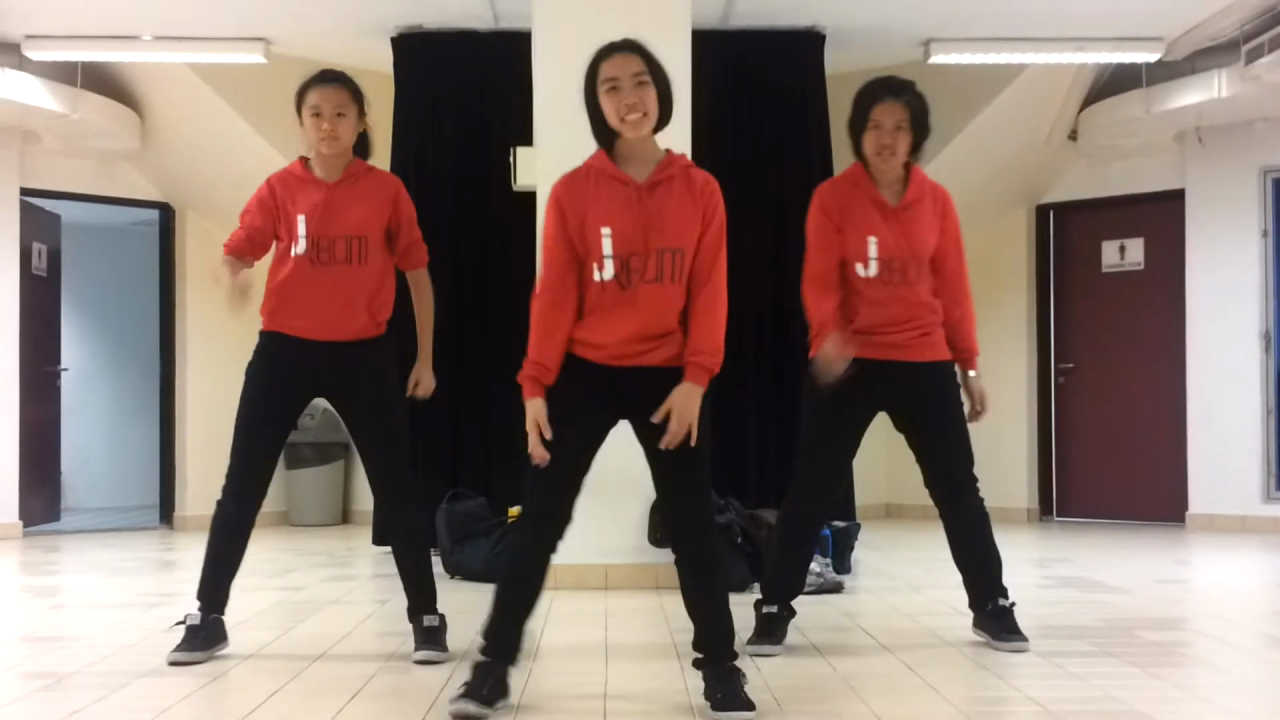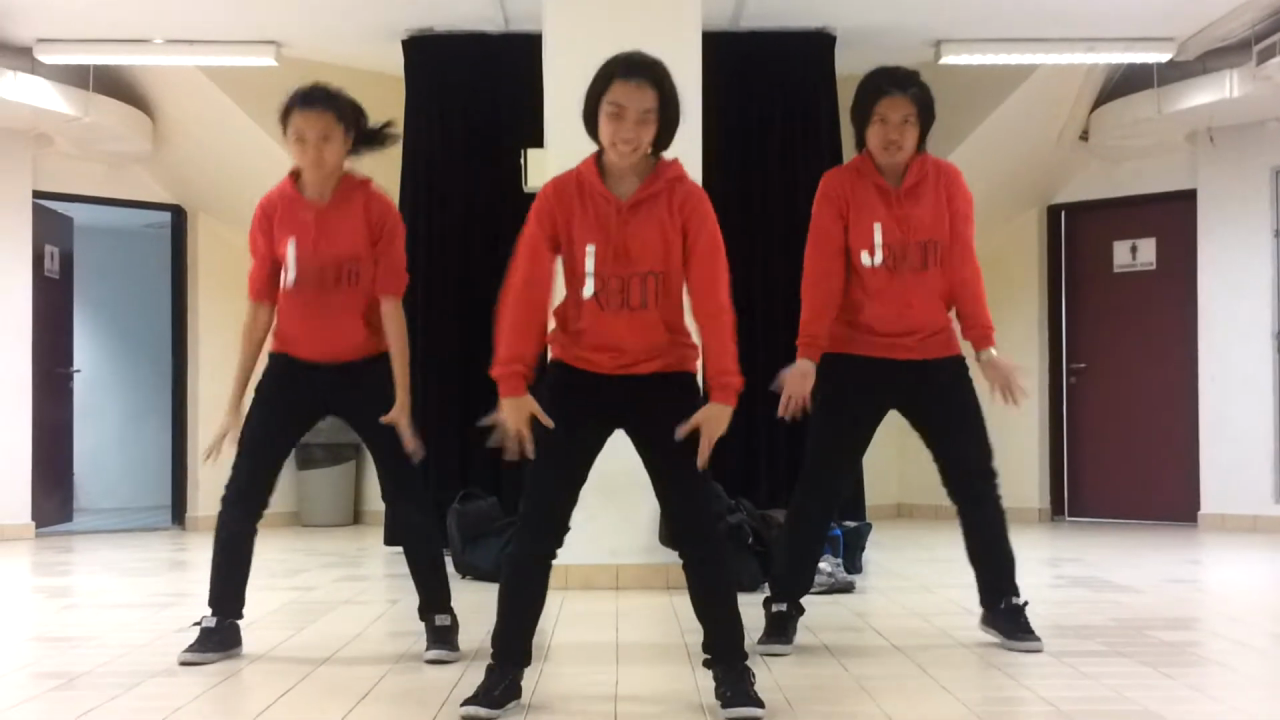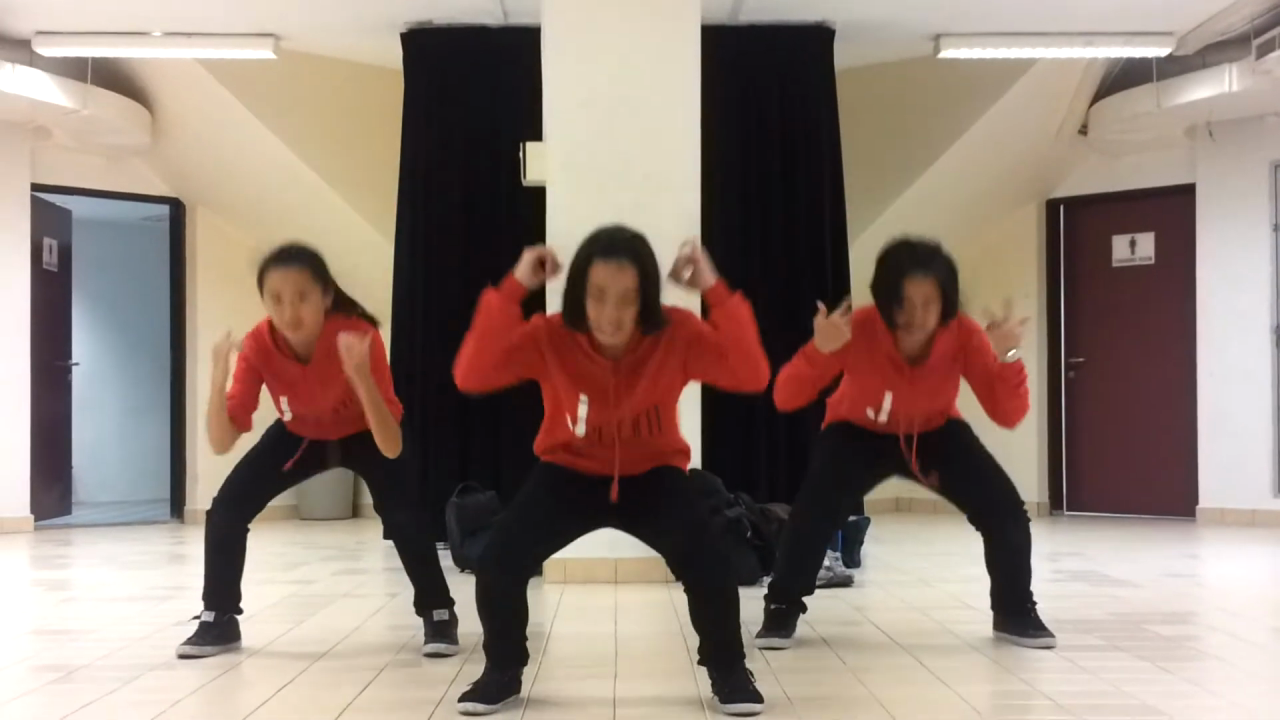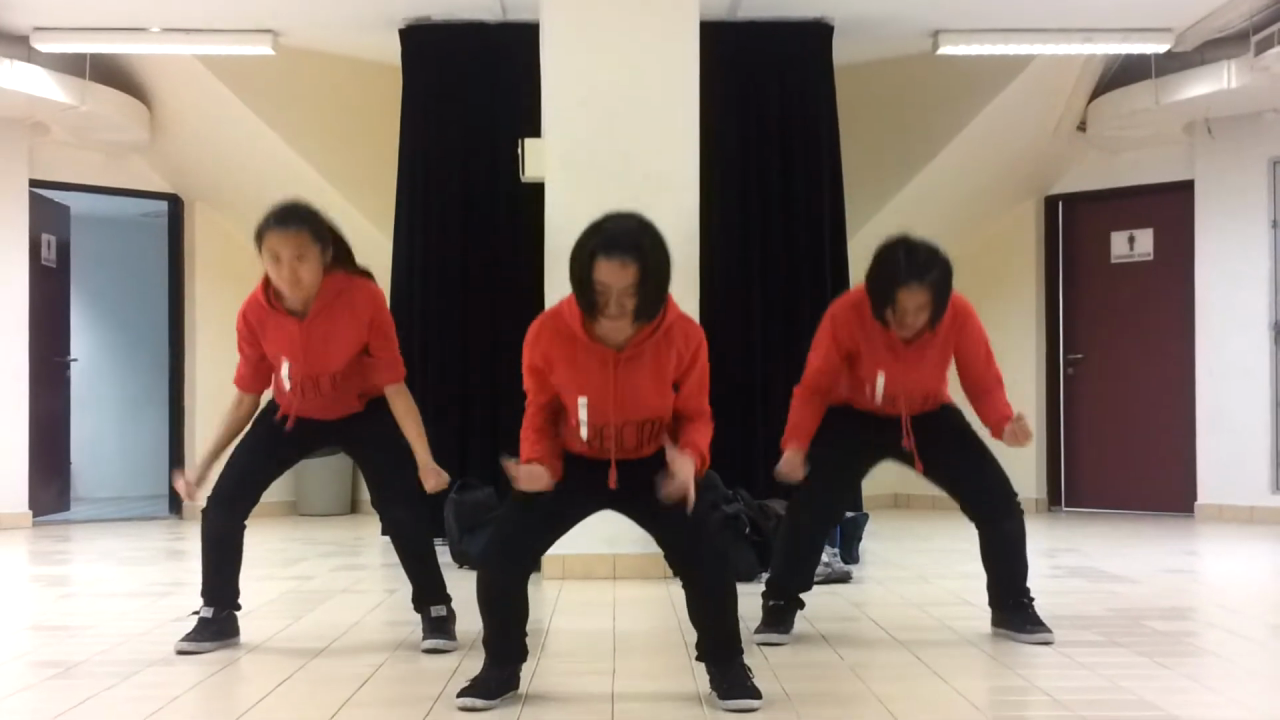
dt=0.3s
person 1, frame 1
left shoulder: (699, 188)
right shoulder: (574, 191)
left elbow: (710, 291)
right elbow: (555, 293)
left wrist: (695, 378)
right wrist: (534, 387)
left hip: (669, 376)
right hip: (584, 375)
left knee: (692, 524)
right knee: (541, 519)
right ankle: (494, 663)
person 1, frame 2
left shoulder: (687, 201)
right shoulder: (559, 196)
left elbow: (713, 299)
right elbow: (523, 291)
left wrist: (723, 392)
right wrist: (512, 383)
left hip: (664, 382)
right hip: (576, 381)
left knee: (696, 524)
right knee: (538, 523)
person 1, frame 3
left shoulder: (679, 333)
right shoulder: (547, 337)
left elbow: (751, 378)
right elbow: (472, 378)
left wrist: (718, 294)
right wrist: (509, 291)
left hip: (652, 477)
right hip: (568, 477)
left knee: (707, 563)
right knee: (498, 564)
left ankle: (727, 669)
right ankle: (503, 670)
person 1, frame 4
left shoulder: (682, 335)
right shoulder: (549, 331)
left elbow: (695, 419)
right elbow: (539, 419)
left wrist: (687, 457)
right wrist: (536, 463)
left hip: (650, 465)
right hip: (572, 465)
left knee: (705, 557)
right knee: (500, 559)
left ankle: (726, 665)
right ankle: (502, 666)
person 2, frame 1
left shoulder: (386, 189)
right shoulder: (279, 186)
left elbow: (418, 273)
right elbow: (236, 256)
left wrist: (426, 355)
right wrist: (234, 278)
left hip: (364, 353)
right hip: (284, 348)
left knee: (396, 488)
right knee: (242, 488)
left ankle: (427, 618)
right ankle: (207, 618)
person 2, frame 2
left shoulder: (375, 208)
right shoulder: (272, 209)
left elbow: (391, 309)
right elbow: (260, 310)
left wrist: (402, 400)
right wrist: (234, 403)
left hip: (366, 369)
right hip: (293, 368)
left knee: (406, 492)
right knee: (243, 493)
left ankle: (439, 619)
right ankle: (221, 622)
person 2, frame 3
left shoulder: (359, 338)
right shoulder: (258, 345)
left elbow: (391, 447)
right elbow: (222, 440)
left wrist: (359, 378)
right wrist: (217, 380)
left hip: (364, 436)
right hip: (298, 438)
left knee: (403, 515)
right knee: (225, 513)
left ankle: (438, 615)
right ankle: (219, 619)
person 2, frame 4
left shoulder: (362, 298)
right shoulder: (255, 311)
left elbow: (395, 387)
right elbow: (247, 398)
left wrist: (424, 459)
right wrist: (204, 464)
left hip: (365, 413)
right hip: (291, 415)
left knee: (402, 508)
right knee: (222, 506)
left ankle: (436, 611)
right ankle: (218, 614)
person 3, frame 1
left shoulder: (937, 201)
right shoulder: (833, 197)
left elbow: (953, 288)
right elbow: (820, 280)
left wrist: (970, 365)
right wrist: (828, 335)
left hip: (926, 364)
right hip: (846, 363)
left knee: (957, 488)
right knee: (812, 487)
left ankle: (992, 606)
right ankle: (773, 609)
person 3, frame 2
left shoulder: (947, 183)
right shoulder: (838, 187)
left elbow: (962, 273)
right elbow: (821, 279)
left wrist: (986, 347)
right wrist: (807, 356)
left hip: (934, 358)
right hip: (852, 358)
left knee: (975, 479)
right knee: (821, 481)
left ankle: (1002, 605)
right ankle: (783, 607)
person 3, frame 3
left shoulder: (966, 337)
right shoulder: (856, 332)
left elbow: (1010, 415)
right elbow: (785, 399)
left wrist: (1008, 358)
right wrist: (819, 351)
left hip: (936, 435)
right hip: (859, 436)
left knee: (1006, 513)
right knee: (814, 512)
left ankle: (1015, 612)
right ankle: (781, 608)
person 3, frame 4
left shoulder: (959, 316)
right shoulder: (848, 313)
left elbow: (982, 385)
right elbow: (812, 391)
left wrist: (1005, 424)
right wrist: (795, 447)
left hip: (929, 417)
right hip: (854, 417)
left knee: (999, 503)
right knee: (813, 502)
left ankle: (1012, 606)
right ankle: (780, 604)
